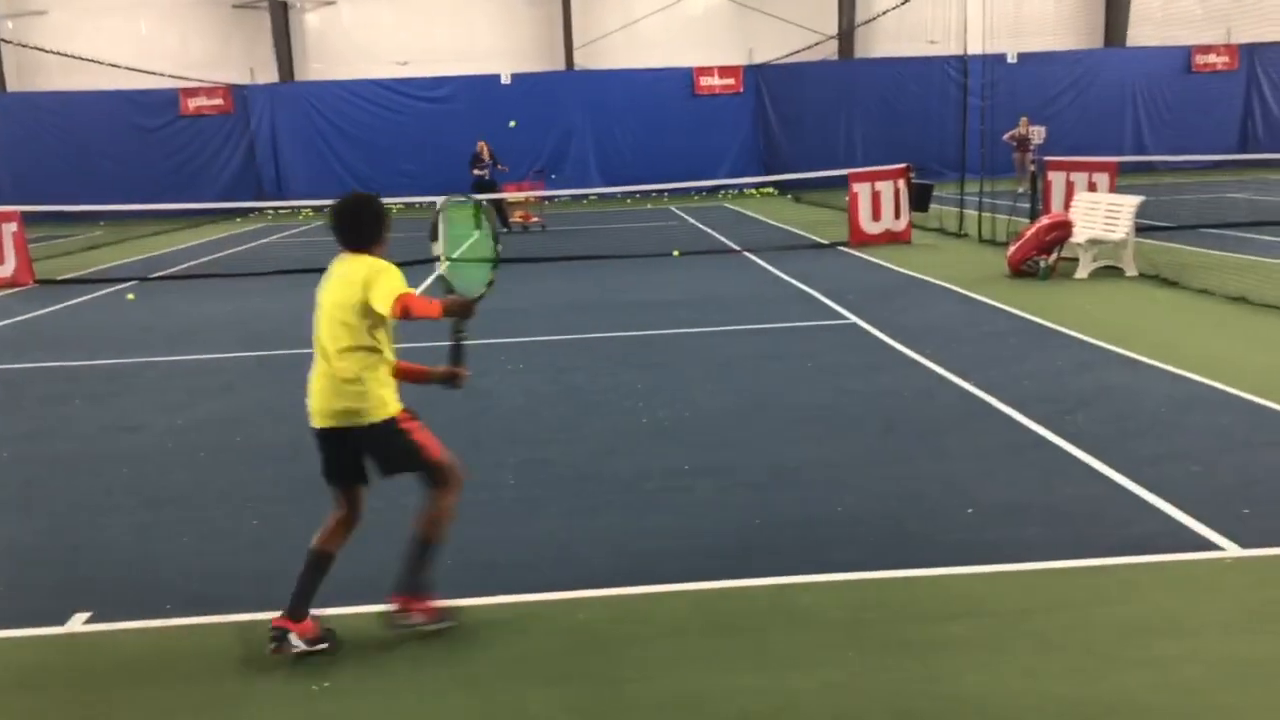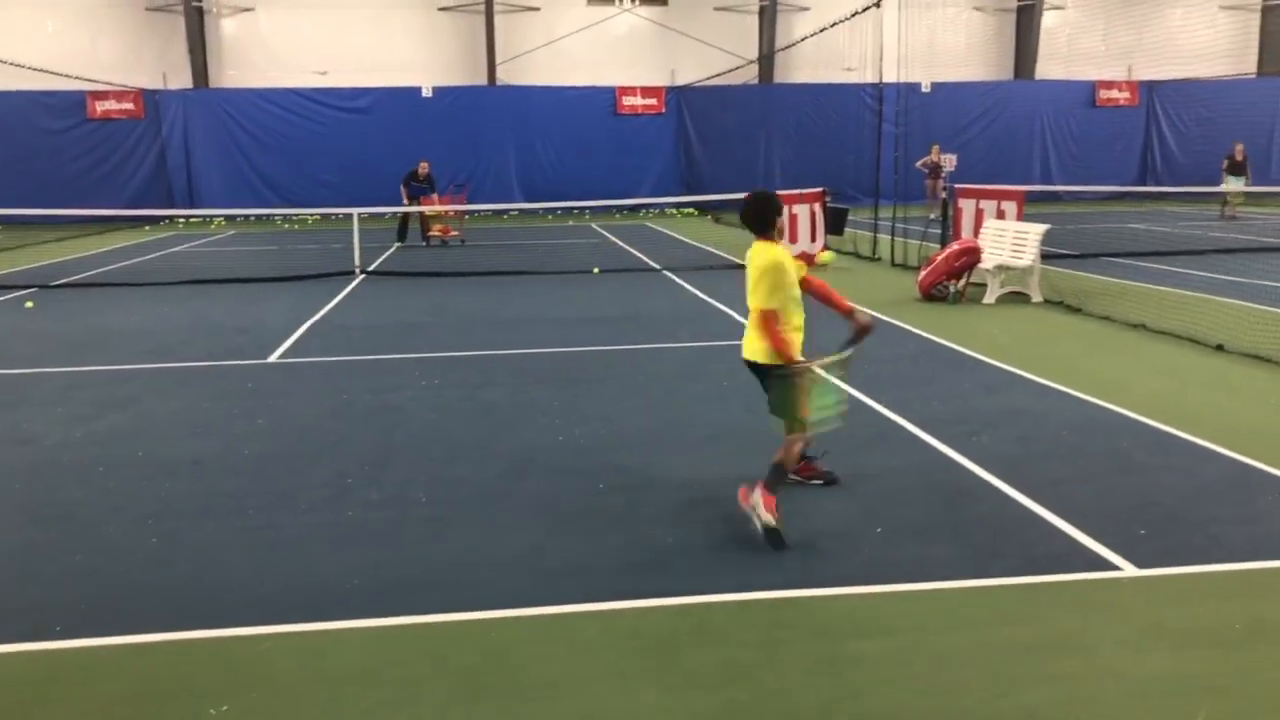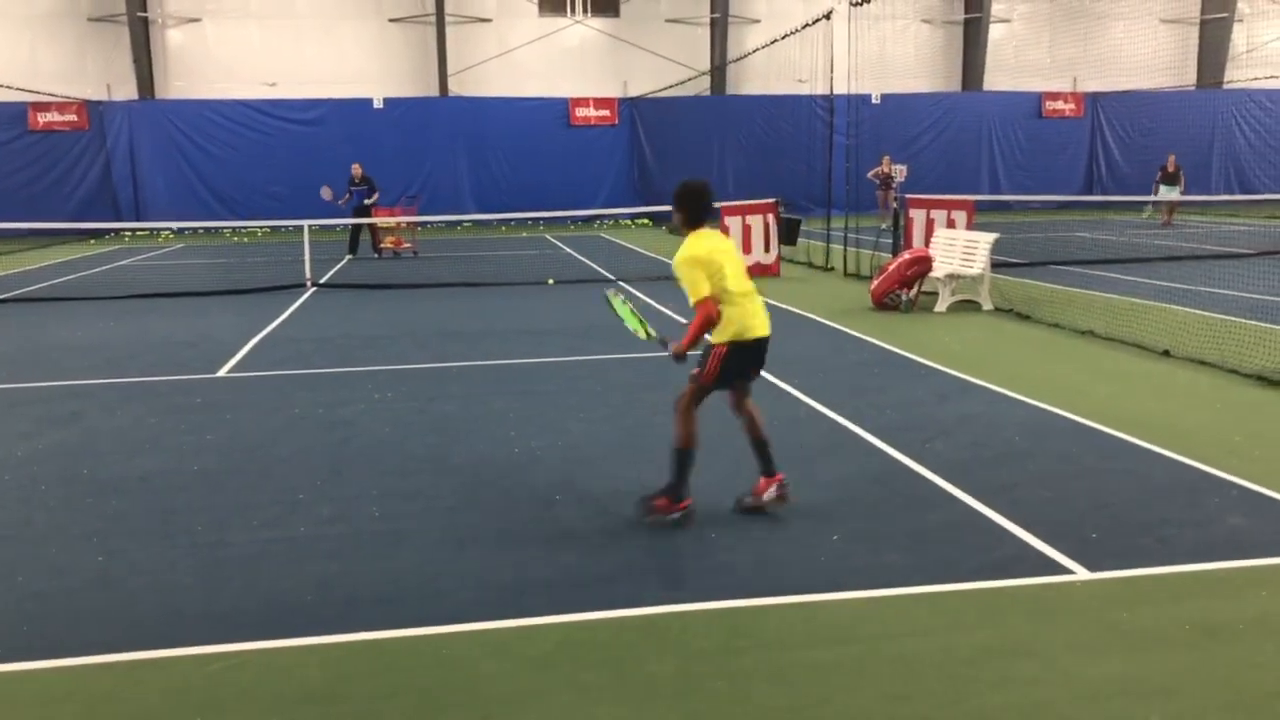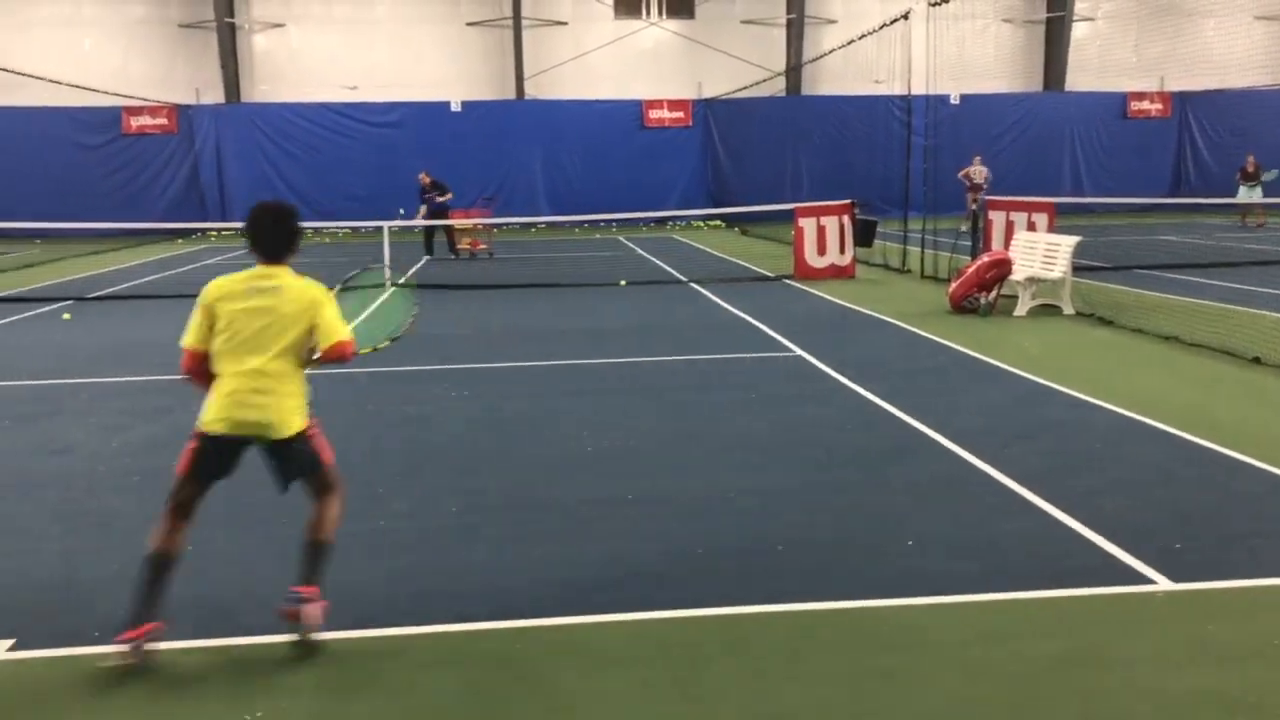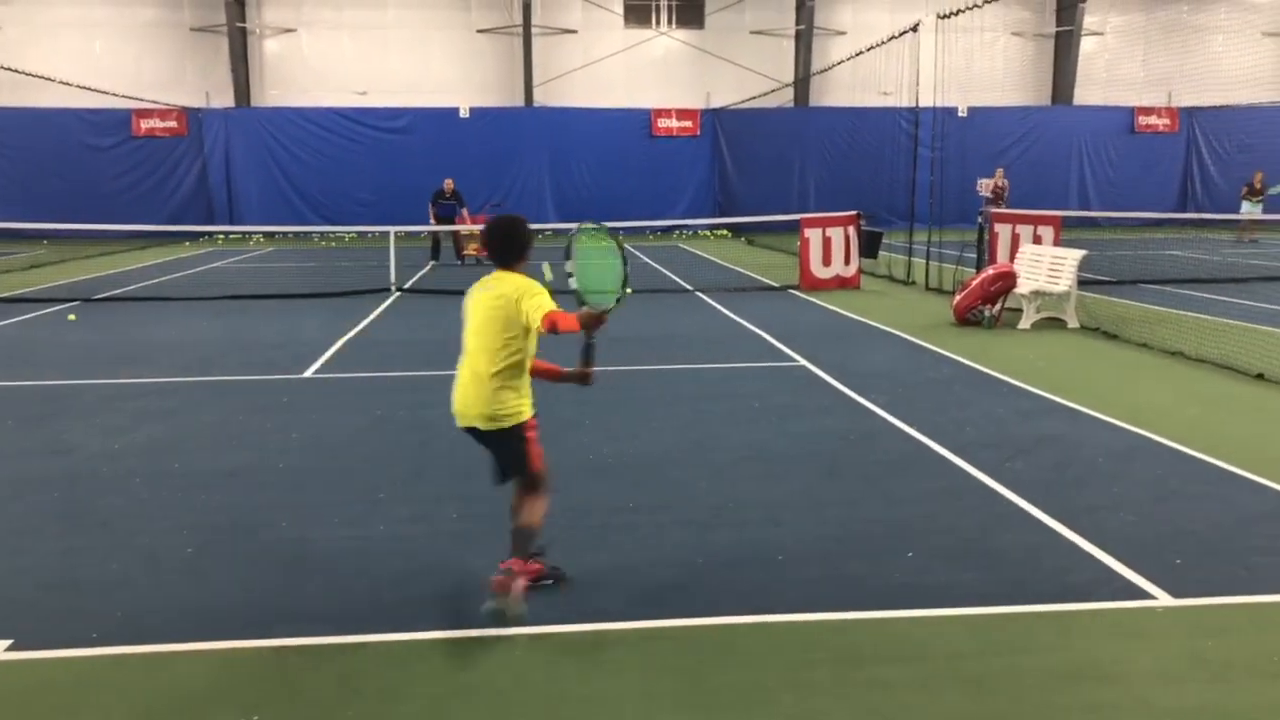
dt=1s
person 1, frame 1
left shoulder: (331, 279)
right shoulder: (377, 271)
right elbow: (407, 306)
left wrist: (434, 375)
right wrist: (448, 307)
left hip: (325, 407)
right hip: (371, 407)
left knee: (347, 511)
right knee: (448, 479)
left ankle: (293, 621)
right ankle: (411, 597)
person 1, frame 2
left shoulder: (769, 254)
right shoulder: (771, 261)
left elbow: (809, 284)
right elbow: (768, 320)
left wrist: (852, 313)
right wrist: (790, 362)
left hip: (768, 354)
right hip: (775, 357)
left knee: (799, 414)
right knee: (797, 429)
left ankle: (800, 464)
right ankle: (763, 493)
person 1, frame 3
left shoulder: (688, 254)
right shoulder: (722, 242)
left elbow: (708, 311)
left wrist: (684, 346)
left hip: (733, 333)
right hip: (758, 327)
left knee: (686, 404)
right knee: (740, 399)
left ankle: (675, 497)
right ankle: (770, 480)
person 1, frame 4
left shoulder: (218, 291)
right shoulder: (314, 294)
left elbow: (193, 366)
right elbow: (343, 351)
right wrist: (315, 353)
left hip: (224, 415)
right hip: (282, 417)
left knee: (177, 513)
right knee: (329, 492)
left ankle: (140, 625)
right ankle: (306, 592)
person 1, frame 5
left shoulder: (477, 292)
right shoulder: (526, 289)
right elbow: (554, 323)
left wrist: (565, 374)
right wrist: (585, 321)
left hip: (468, 406)
right hip: (504, 408)
left knee: (521, 473)
right knee: (535, 489)
left ankle: (525, 560)
right ankle: (513, 568)
